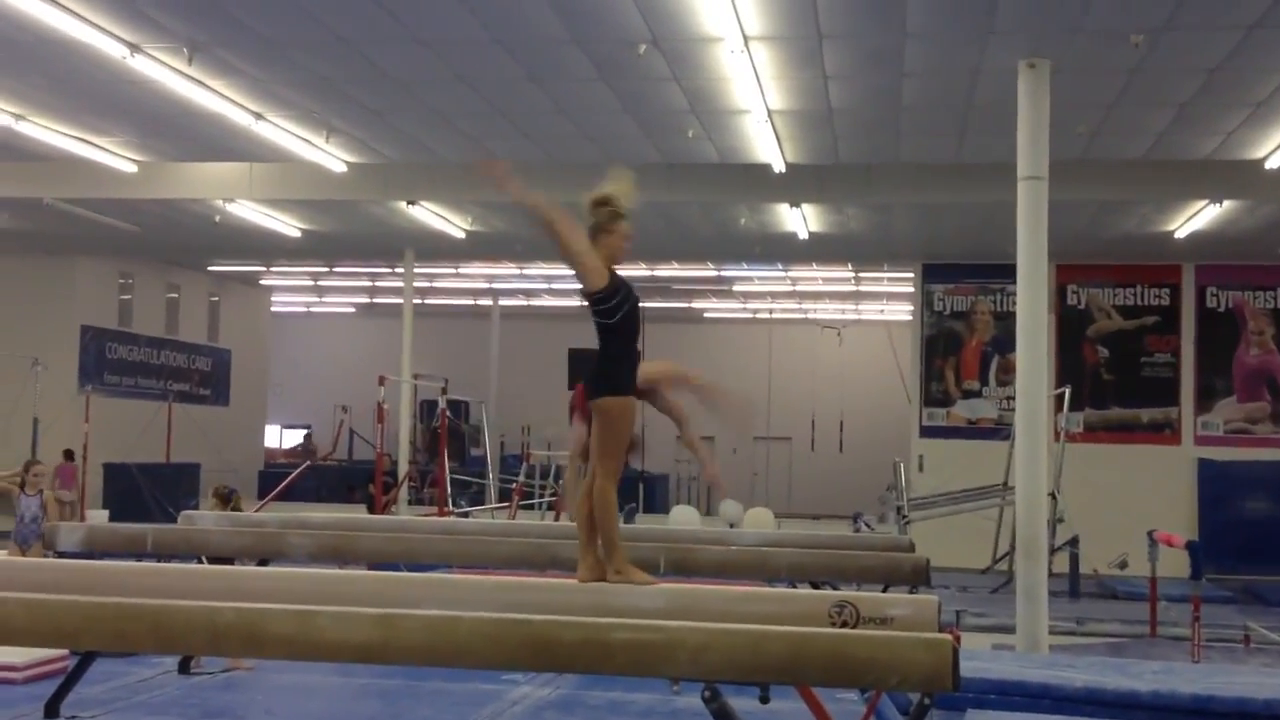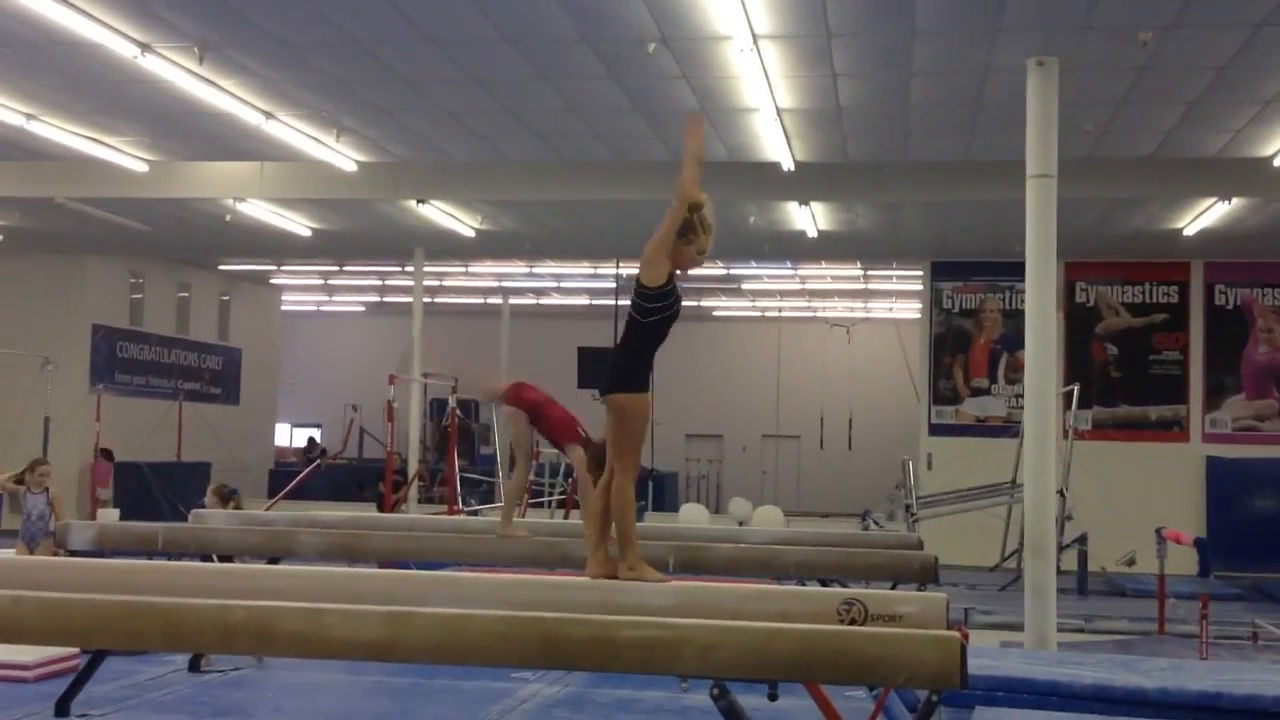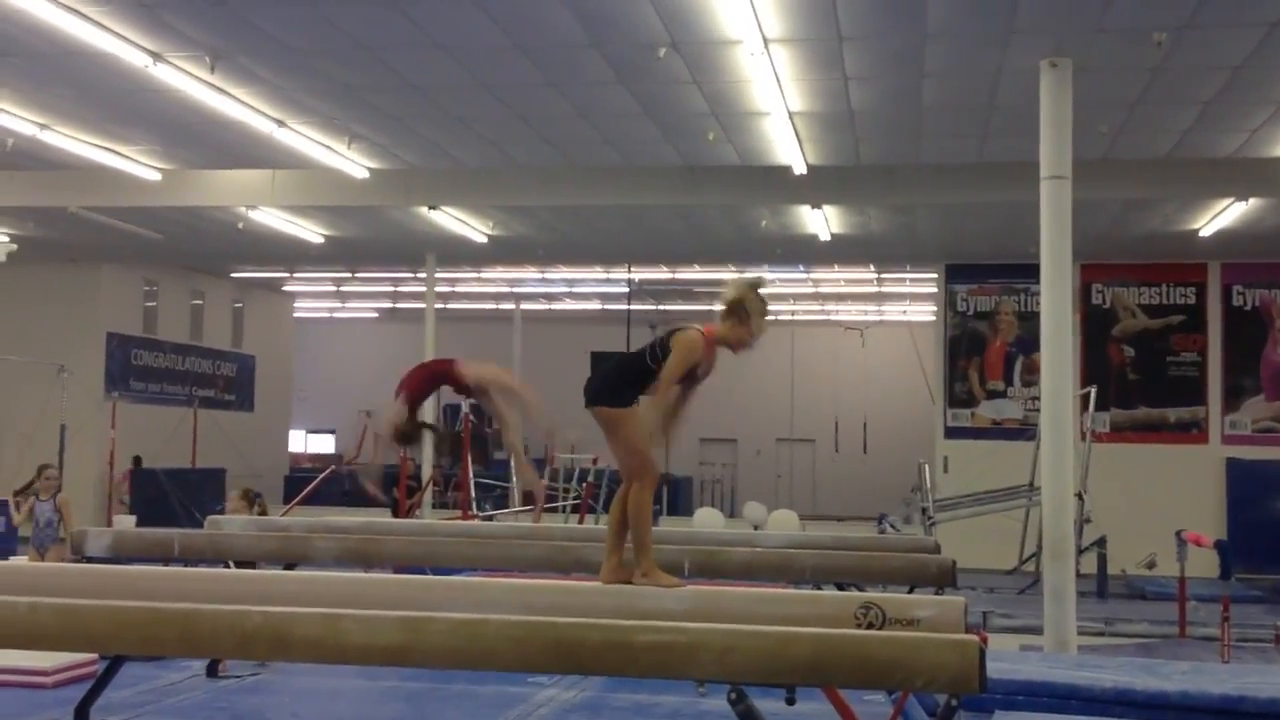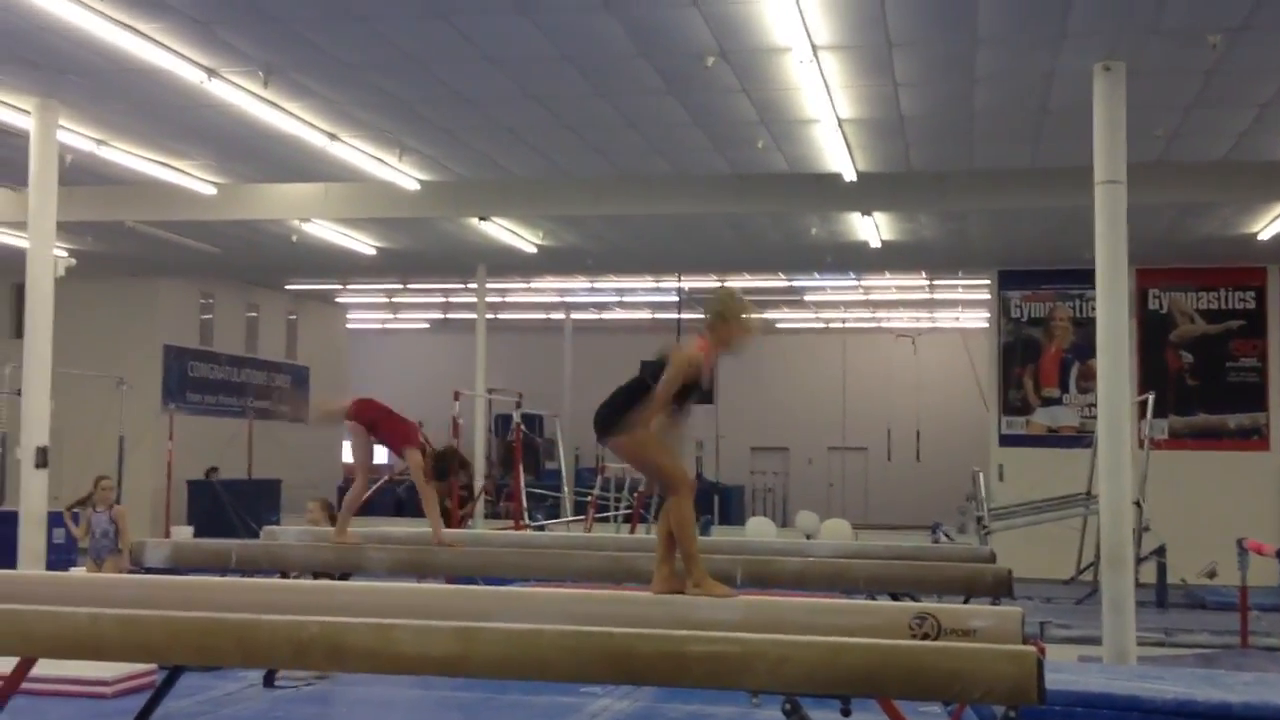
dt=0.5s
person 1, frame 1
left shoulder: (599, 274)
right shoulder: (594, 271)
right elbow: (558, 222)
right wrist: (516, 188)
left hip: (611, 380)
right hip: (612, 382)
left knee: (599, 475)
right knee: (606, 476)
left ankle: (590, 563)
right ankle: (616, 564)
person 1, frame 2
left shoulder: (660, 273)
right shoulder: (654, 265)
left elbow: (688, 210)
right elbow: (680, 205)
left wrist: (692, 155)
right wrist: (692, 145)
left hip: (628, 376)
right hip: (627, 378)
left knee: (617, 471)
right knee: (626, 471)
left ankle: (600, 558)
right ankle: (629, 562)
person 1, frame 3
left shoulder: (709, 352)
right shoulder: (694, 342)
left elbow: (678, 399)
right elbow: (662, 391)
left wrist: (657, 438)
right wrist: (645, 438)
left hip: (618, 394)
right hip: (610, 391)
left knee: (636, 479)
right knee: (646, 476)
left ankle: (613, 564)
right ankle: (644, 568)
person 1, frame 4
left shoulder: (704, 358)
right shoulder: (693, 358)
right elbow: (656, 404)
left hip: (629, 420)
right hip: (616, 419)
left knee: (677, 488)
right knee: (681, 486)
left ankle: (664, 576)
right ankle: (697, 578)
